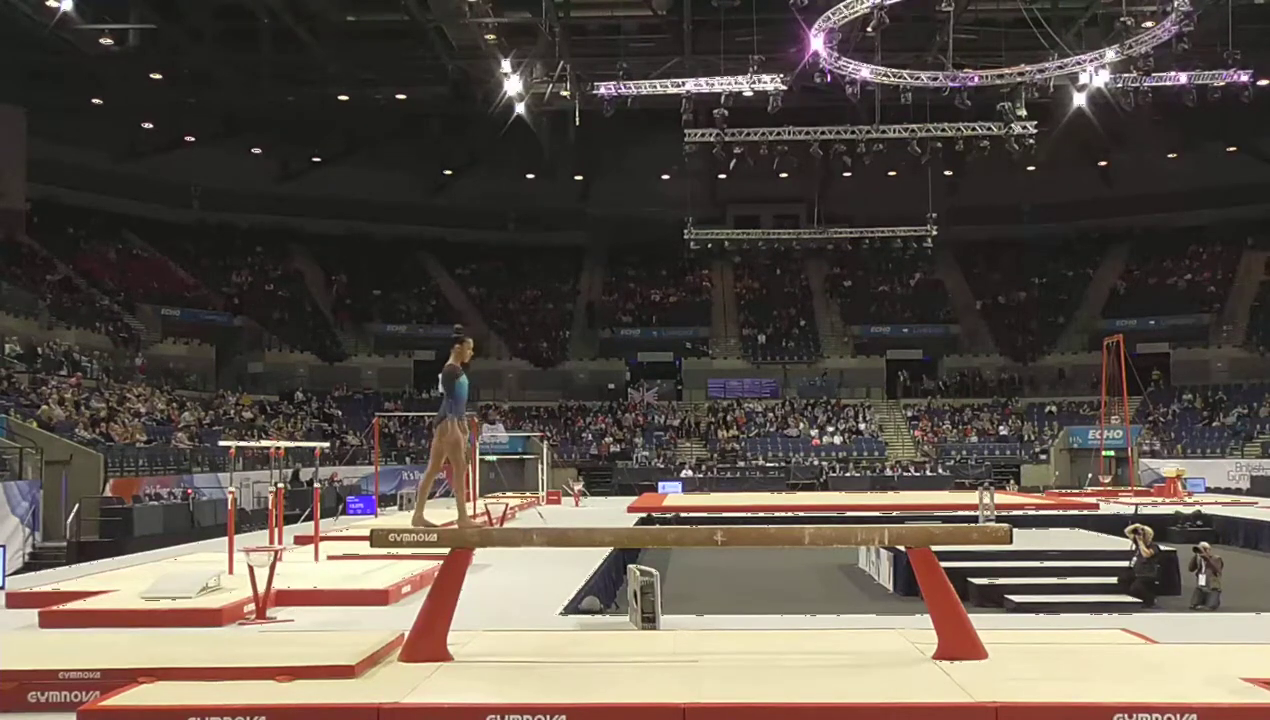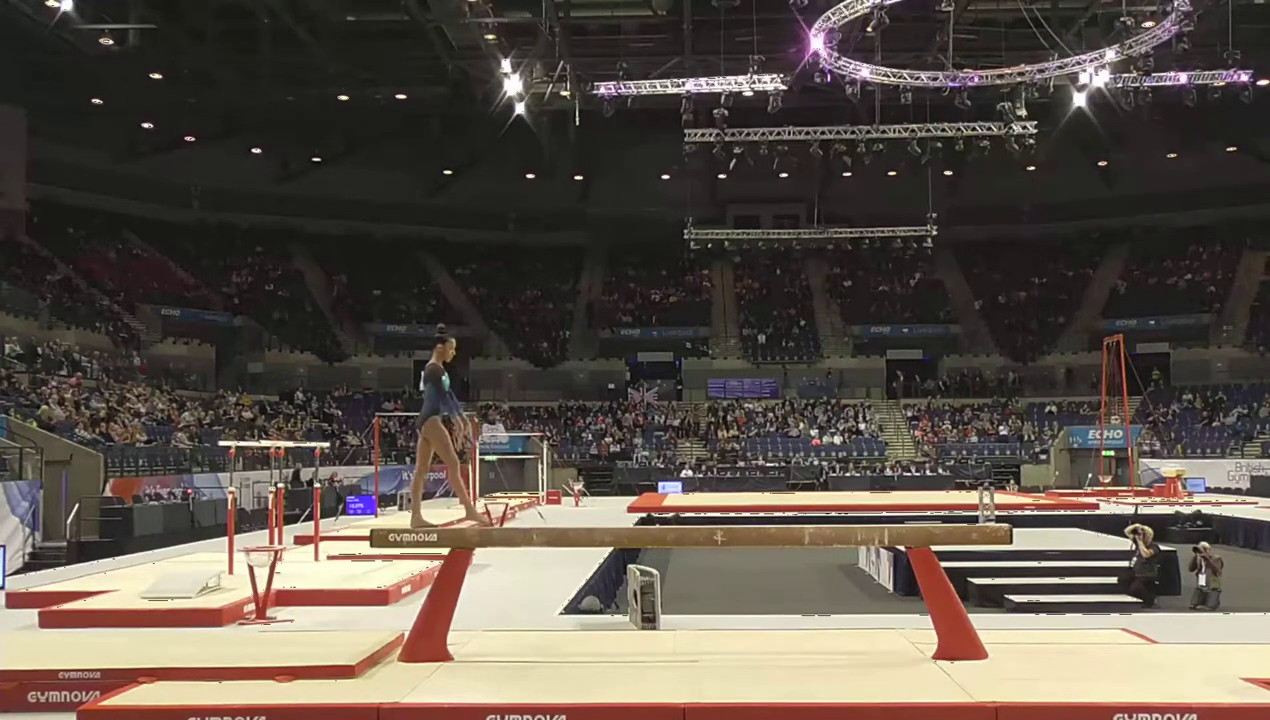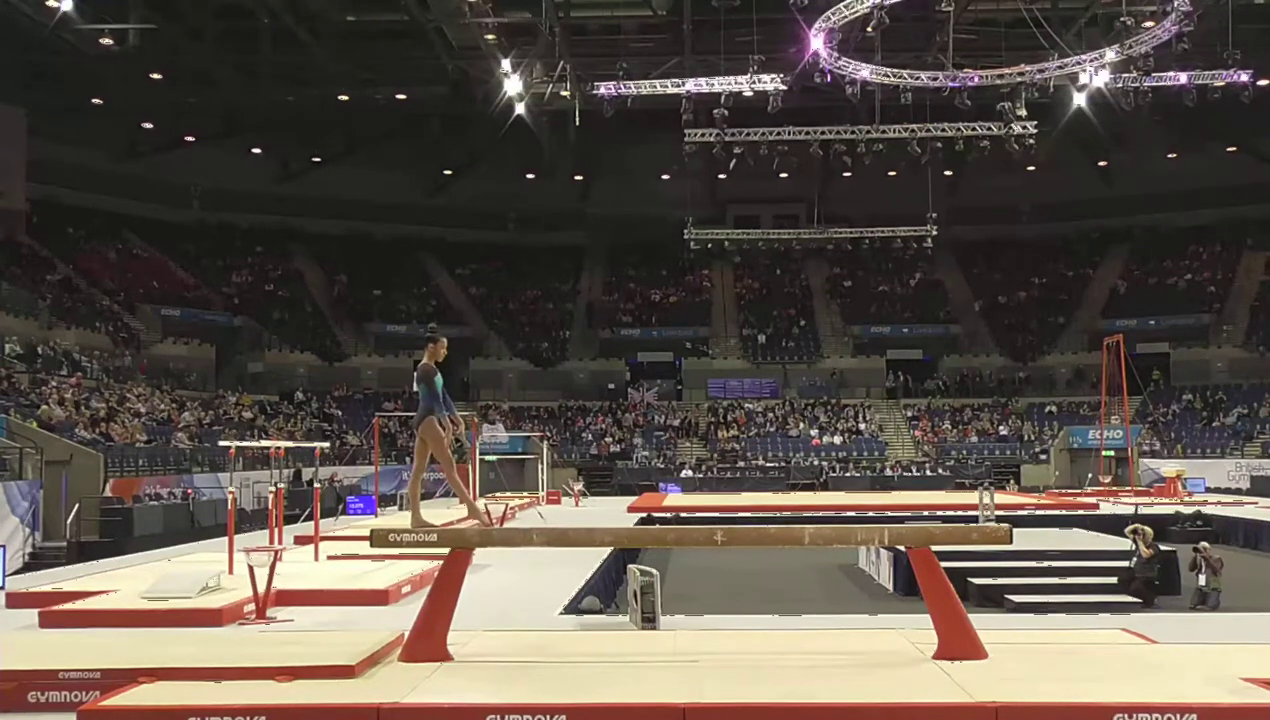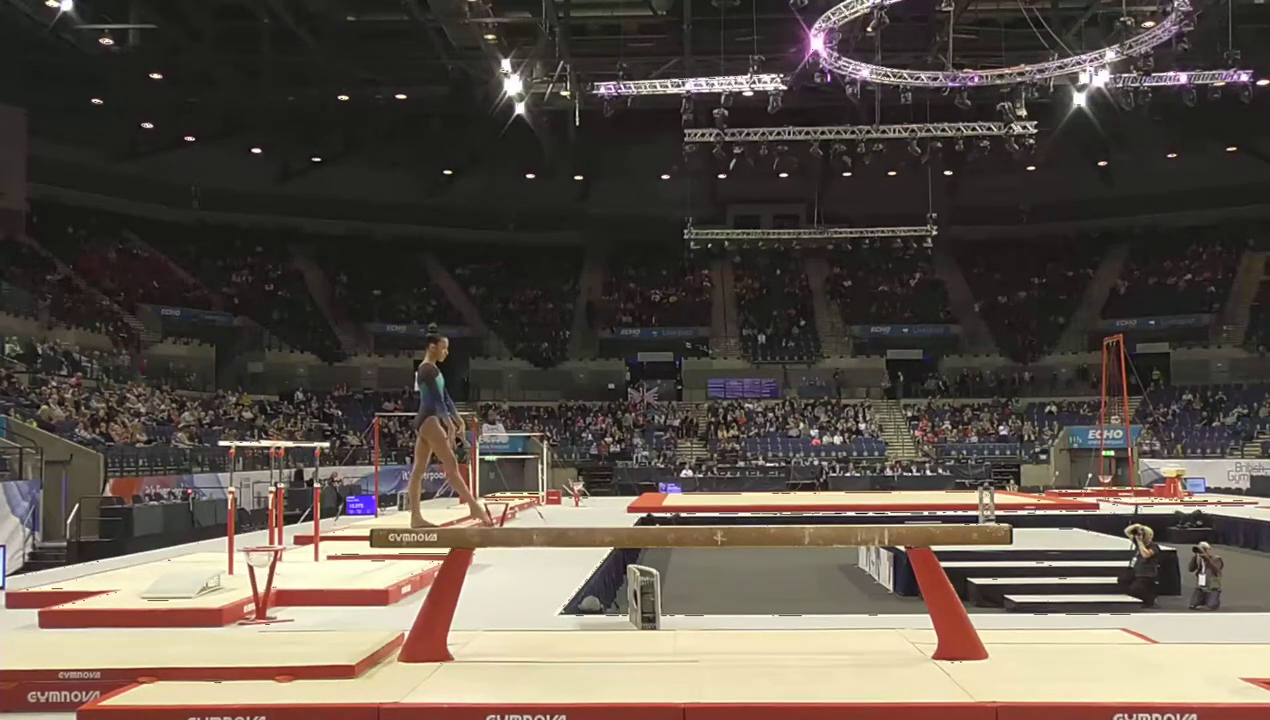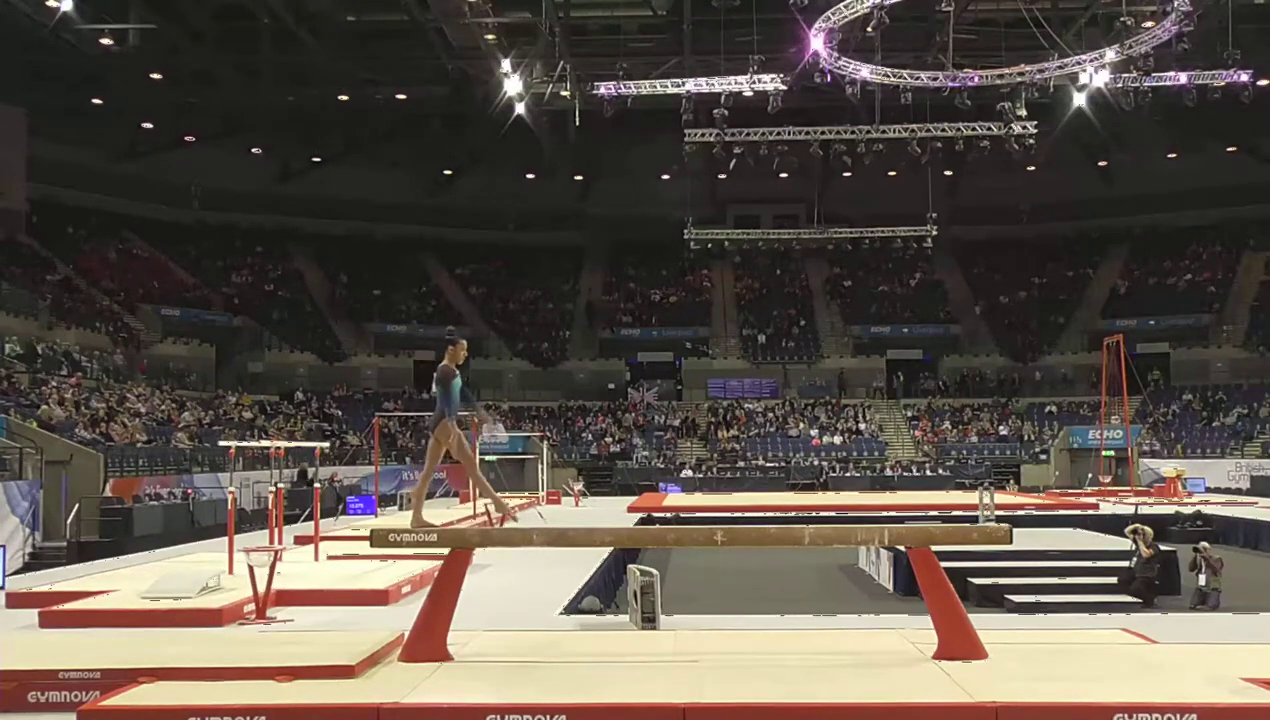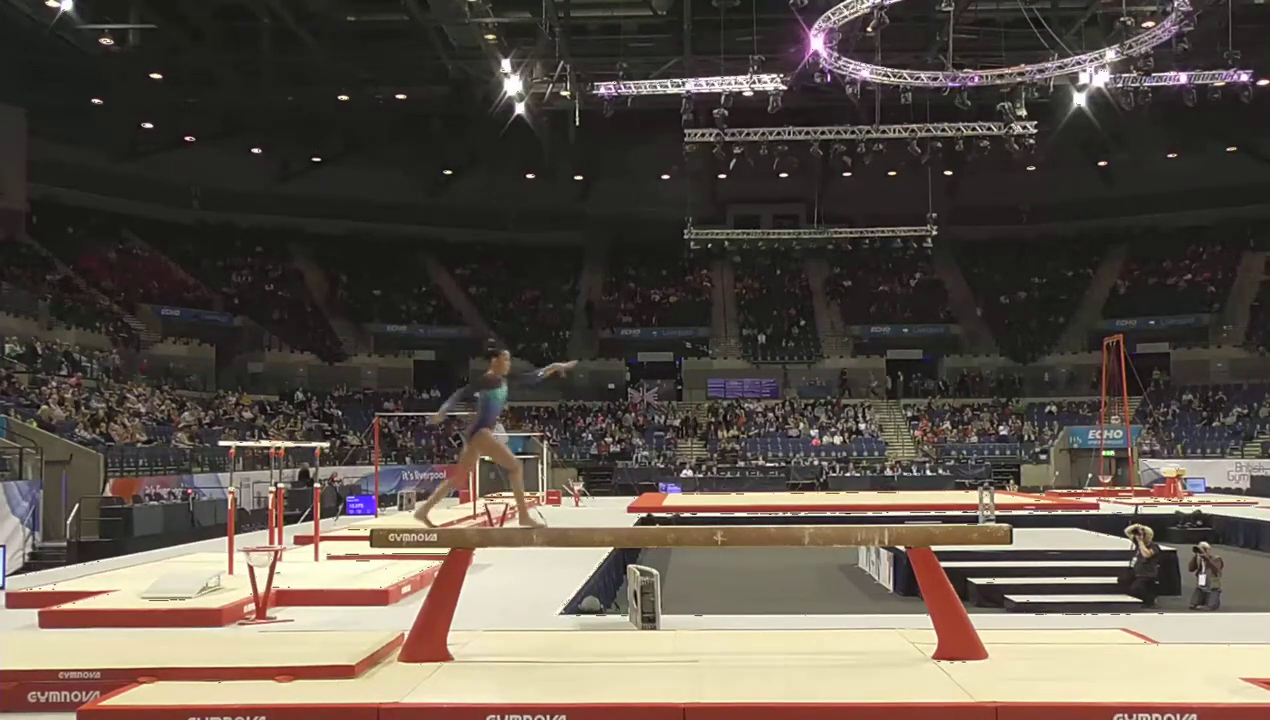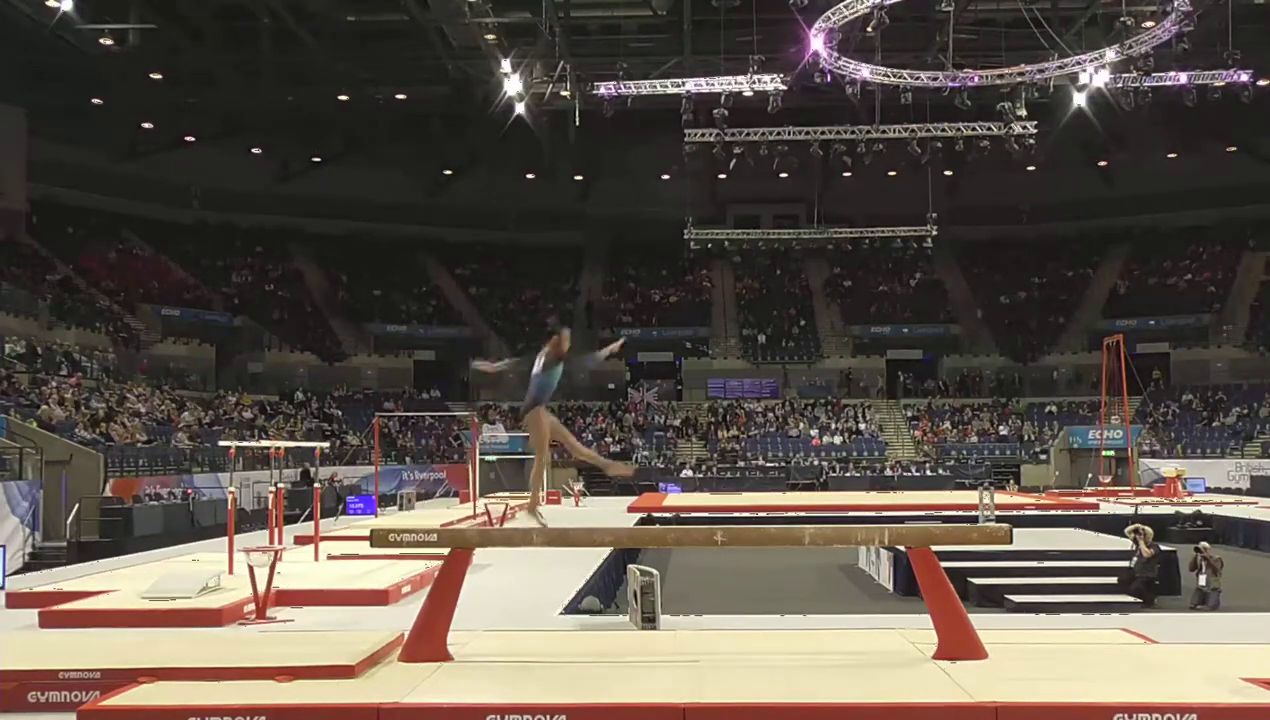
dt=0.3s
person 1, frame 1
left shoulder: (457, 370)
right shoulder: (451, 370)
right elbow: (449, 399)
left wrist: (463, 426)
right wrist: (452, 425)
left hip: (452, 422)
right hip: (448, 422)
left knee: (433, 469)
right knee: (460, 467)
left ankle: (418, 515)
right ankle: (462, 517)
person 1, frame 2
left shoulder: (437, 370)
right shoulder: (434, 370)
left elbow: (450, 396)
right elbow: (444, 398)
left wrist: (463, 420)
right wrist: (457, 423)
left hip: (427, 422)
right hip: (431, 421)
left knee: (421, 469)
right knee: (453, 464)
left ankle: (416, 517)
right ankle: (470, 510)
person 1, frame 3
left shoulder: (431, 369)
right shoulder: (426, 370)
left elbow: (443, 396)
right elbow: (435, 400)
left wrist: (457, 419)
right wrist: (447, 425)
left hip: (425, 422)
right hip: (428, 421)
left knee: (418, 470)
right knee: (449, 465)
left ankle: (416, 517)
right ankle: (472, 507)
person 1, frame 4
left shoulder: (432, 369)
right shoulder: (427, 369)
left elbow: (444, 397)
right elbow: (437, 400)
left wrist: (458, 420)
right wrist: (450, 424)
left hip: (426, 422)
right hip: (429, 421)
left knee: (419, 470)
right knee: (451, 464)
left ankle: (416, 517)
right ankle: (475, 507)
person 1, frame 5
left shoulder: (452, 371)
right shoulder: (446, 371)
left elbow: (464, 397)
right elbow: (448, 402)
left wrist: (482, 416)
right wrist: (453, 429)
left hip: (440, 424)
right hip: (444, 423)
left knee: (429, 470)
right knee: (470, 463)
left ankle: (417, 517)
right ankle: (498, 503)
person 1, frame 6
left shoulder: (502, 380)
right shoulder: (486, 380)
left elbow: (529, 378)
right elbow: (461, 394)
left wrist: (554, 368)
right wrist: (442, 412)
left hip: (482, 433)
right hip: (481, 433)
left knee: (458, 476)
right knee: (515, 467)
left ankle: (424, 509)
right ankle: (524, 516)
person 1, frame 7
left shoulder: (543, 354)
right shoulder: (555, 355)
left elbow: (517, 360)
right elbow: (586, 361)
left wrist: (494, 366)
right wrist: (609, 350)
left hip: (537, 409)
right hip: (536, 409)
left knee: (571, 442)
right knee: (542, 458)
left ankle: (608, 466)
right ankle: (532, 506)
